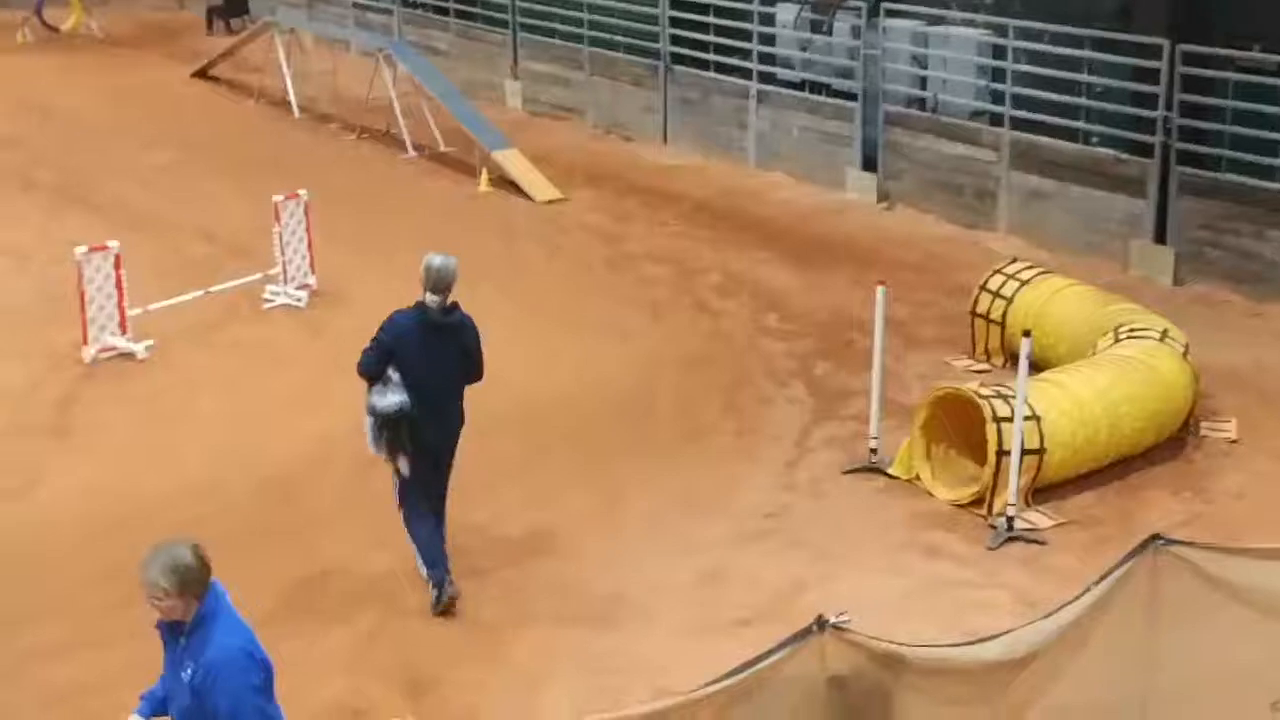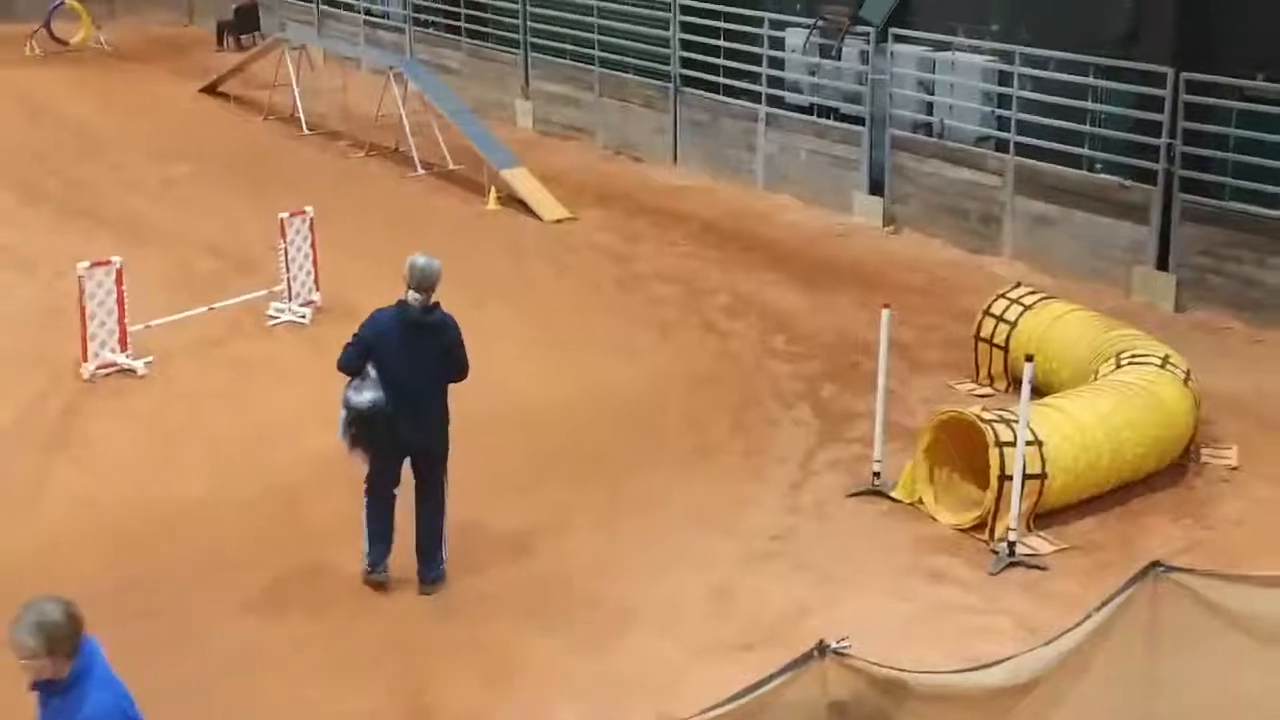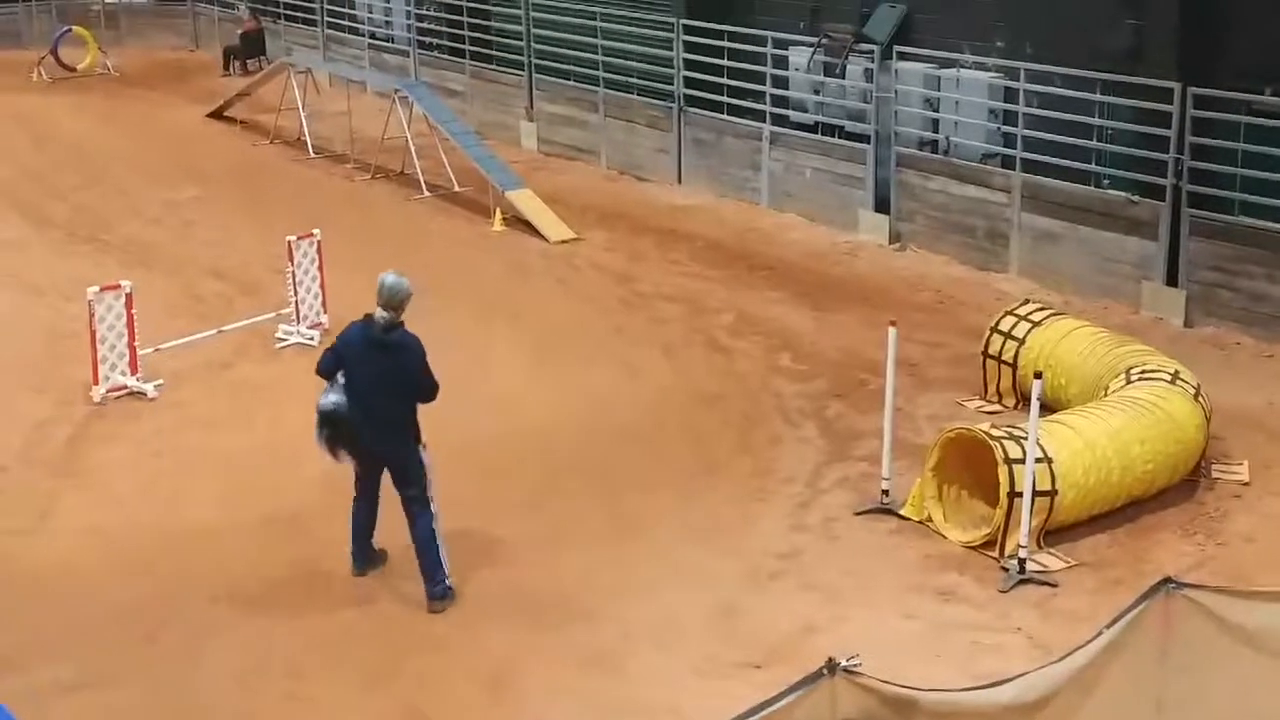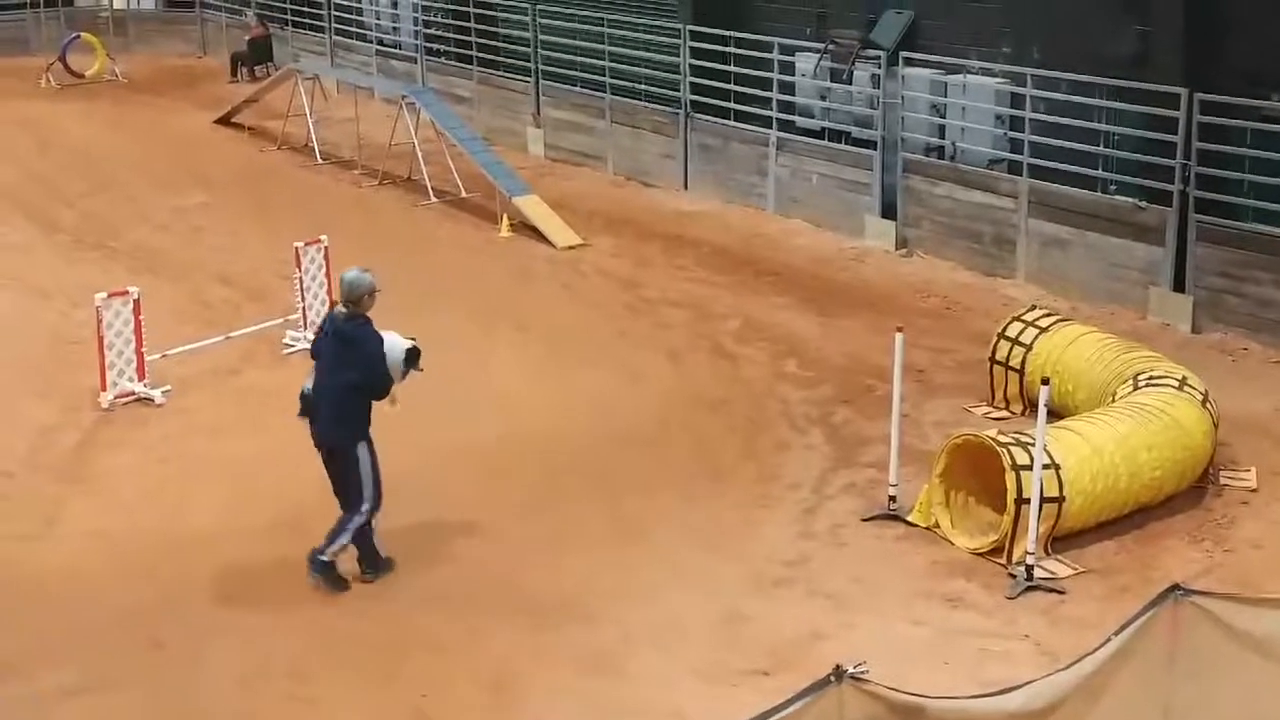
dt=0.3s
person 1, frame 1
left shoulder: (400, 324)
right shoulder: (464, 326)
left elbow: (368, 368)
right elbow: (475, 374)
left wrist: (390, 375)
left hip: (410, 427)
right hip: (448, 425)
left knee: (415, 503)
right knee: (434, 496)
left ankle: (440, 577)
right ankle: (435, 562)
person 1, frame 2
left shoulder: (380, 321)
right shoulder: (445, 325)
left elbow: (347, 363)
right elbow: (459, 371)
left hip: (388, 426)
right hip: (431, 426)
left knee: (379, 490)
right knee: (431, 496)
left ankle: (376, 564)
right ankle: (430, 573)
person 1, frame 3
left shoulder: (352, 334)
right shoulder: (408, 344)
left elbow: (324, 369)
right elbow: (427, 392)
left hip: (361, 435)
right hip: (401, 439)
left knee: (365, 493)
right knee: (420, 508)
left ankle: (362, 558)
right ankle: (438, 588)
person 1, frame 4
left shoulder: (331, 324)
right shoulder: (367, 338)
left elbow: (317, 353)
right elbow: (379, 389)
right wrist: (390, 373)
left hip: (323, 424)
right hip: (348, 430)
left knee: (353, 495)
right knee: (367, 500)
left ankle: (371, 561)
right ankle: (323, 559)
